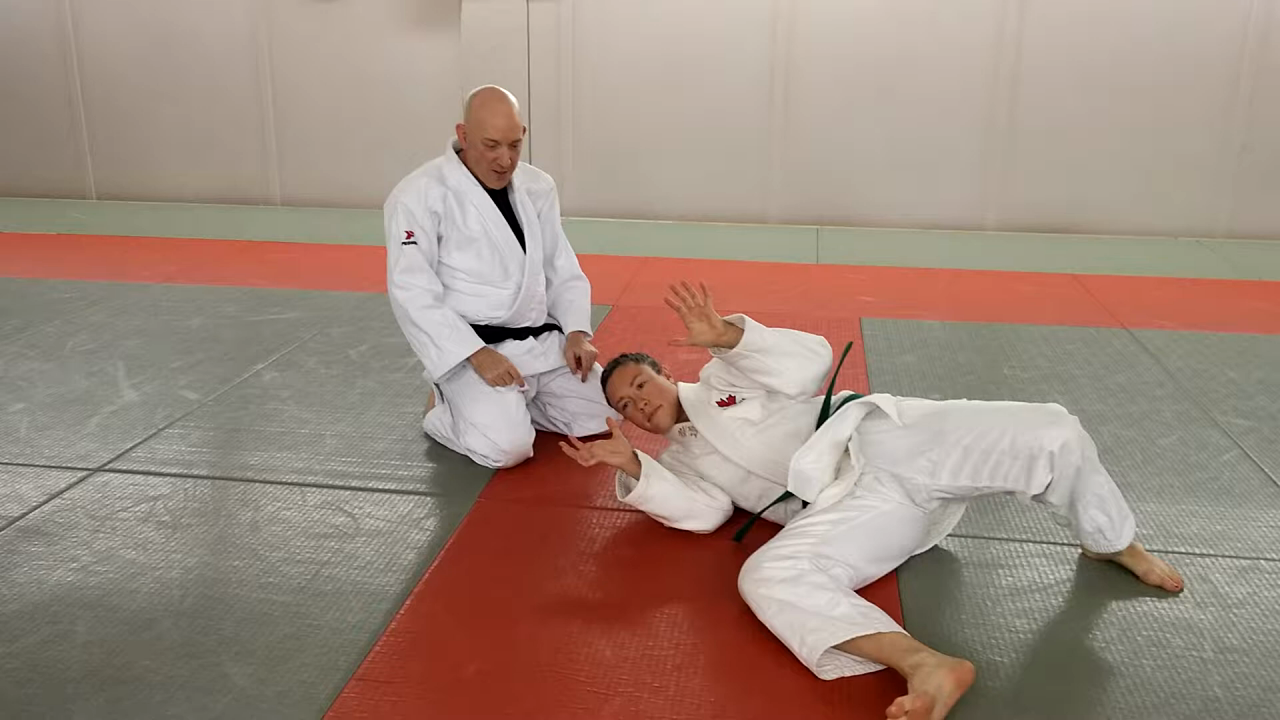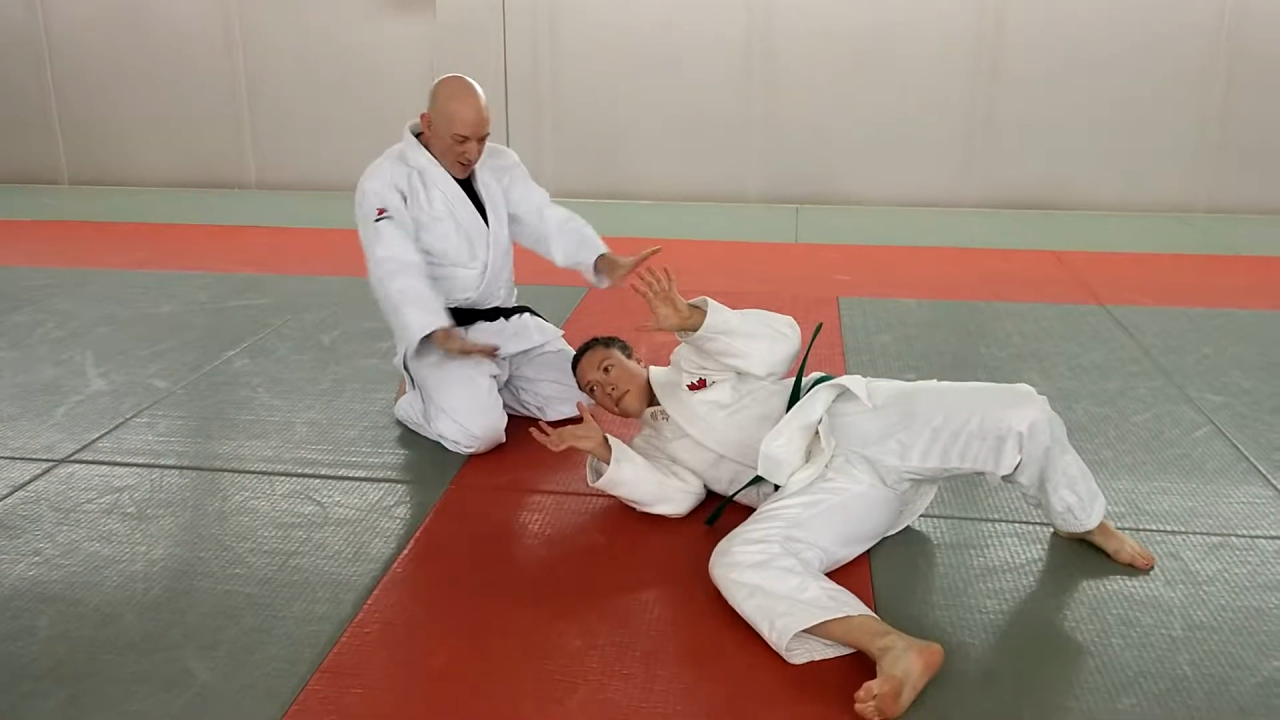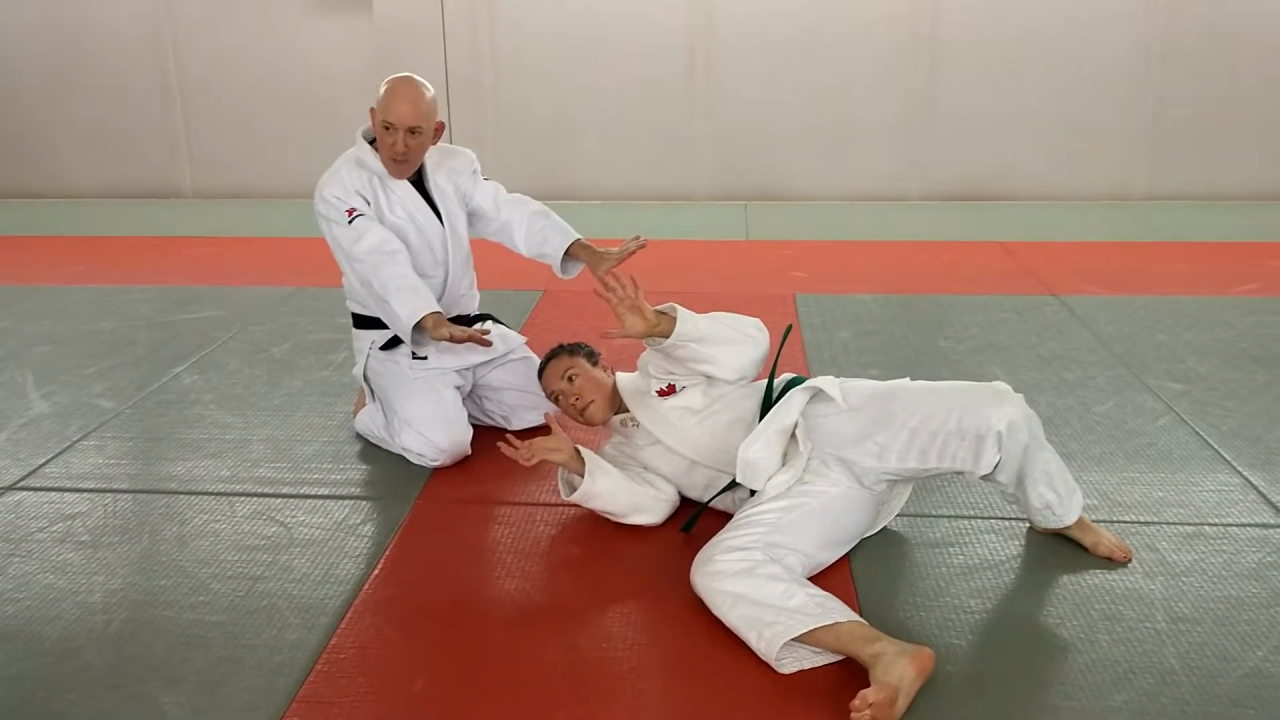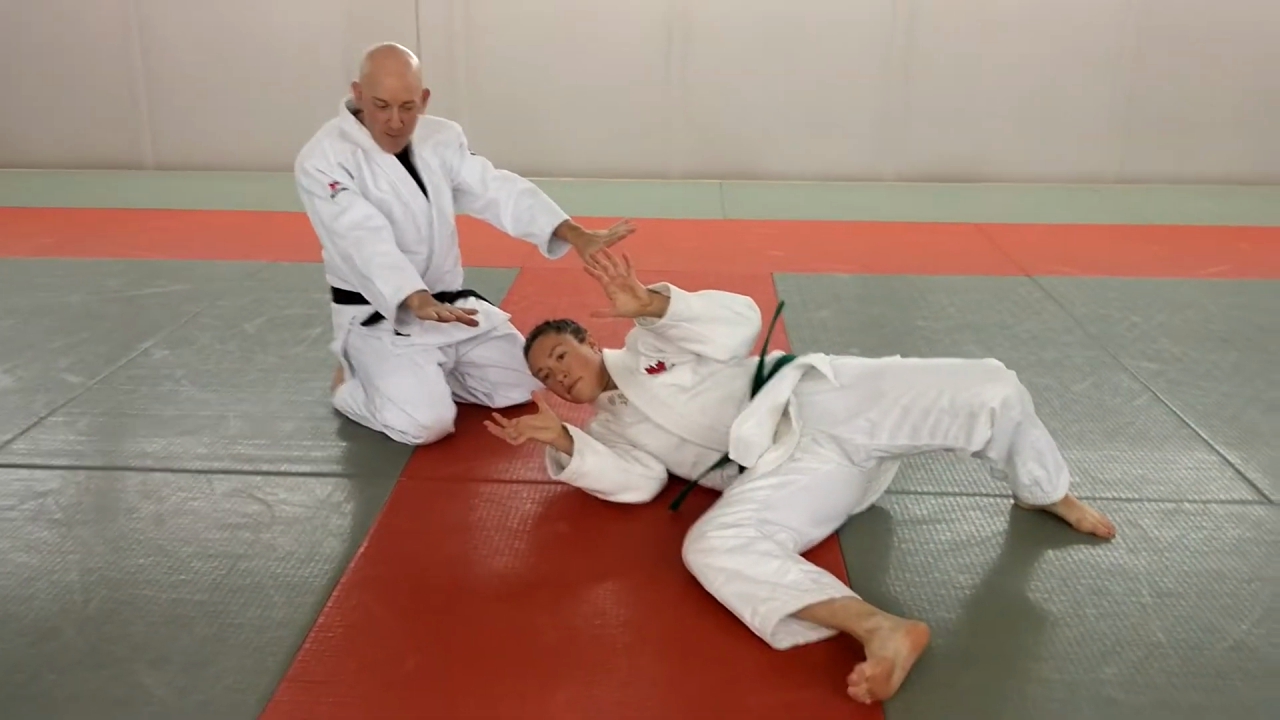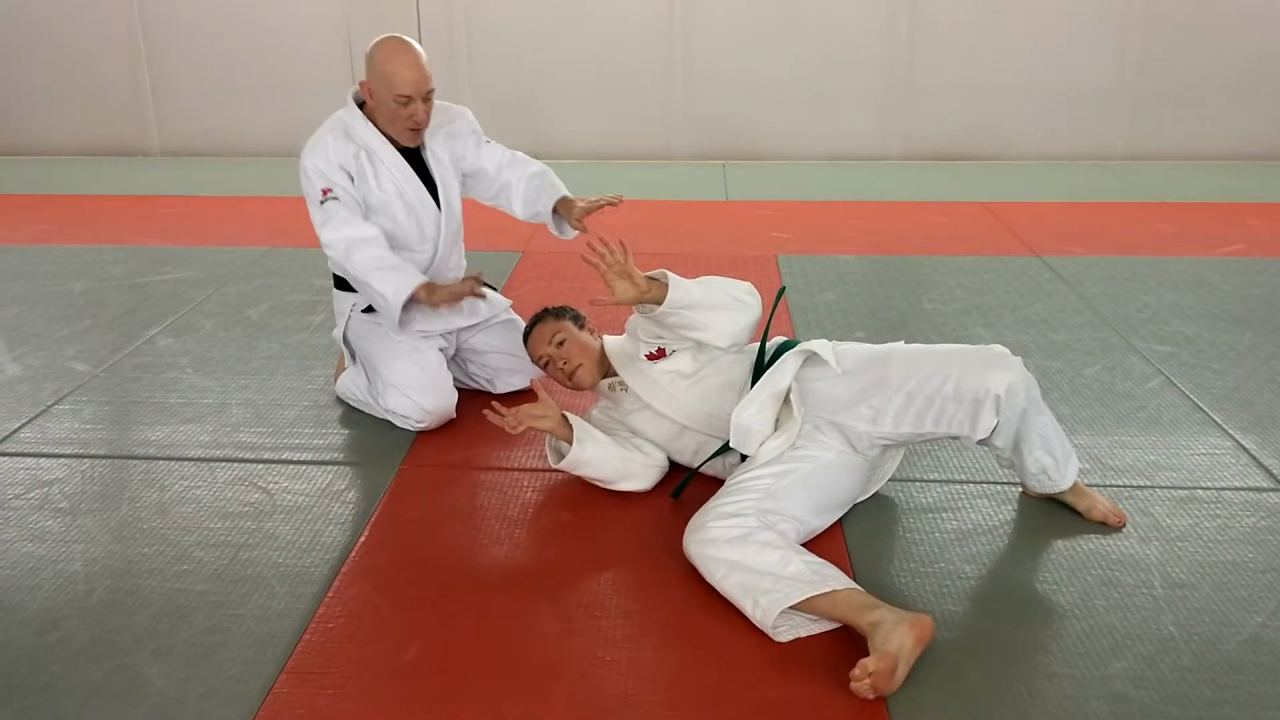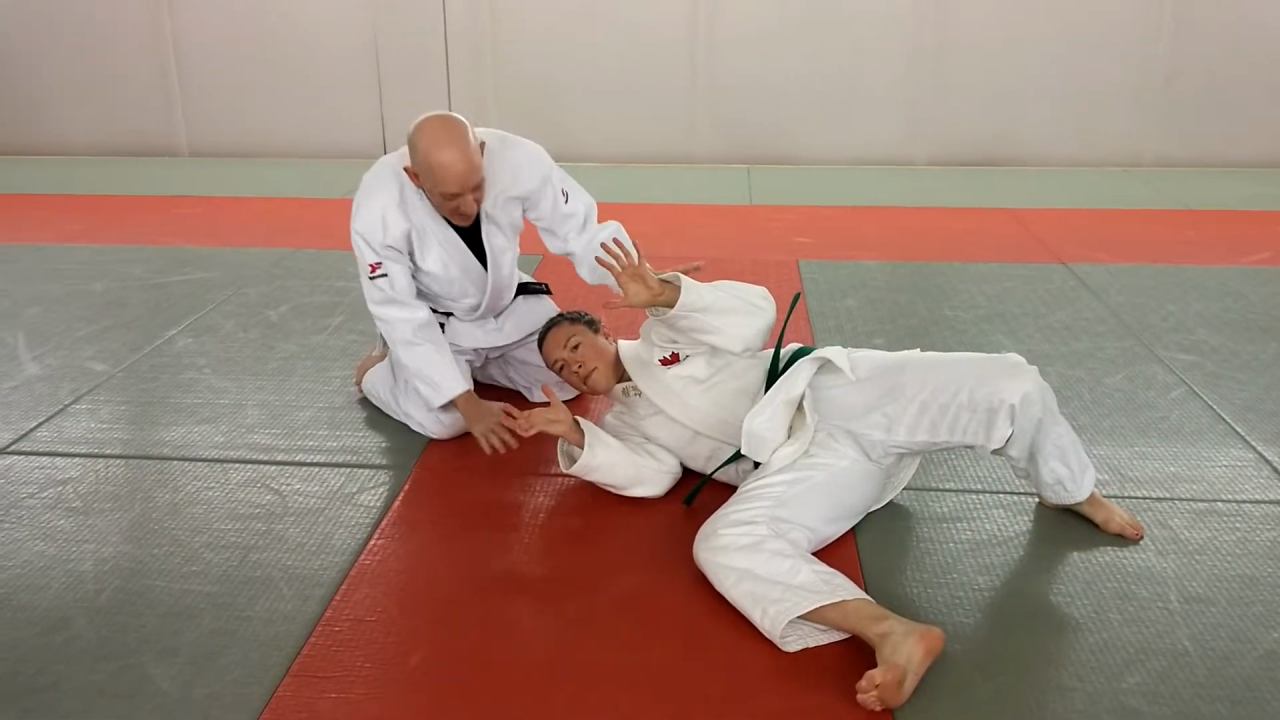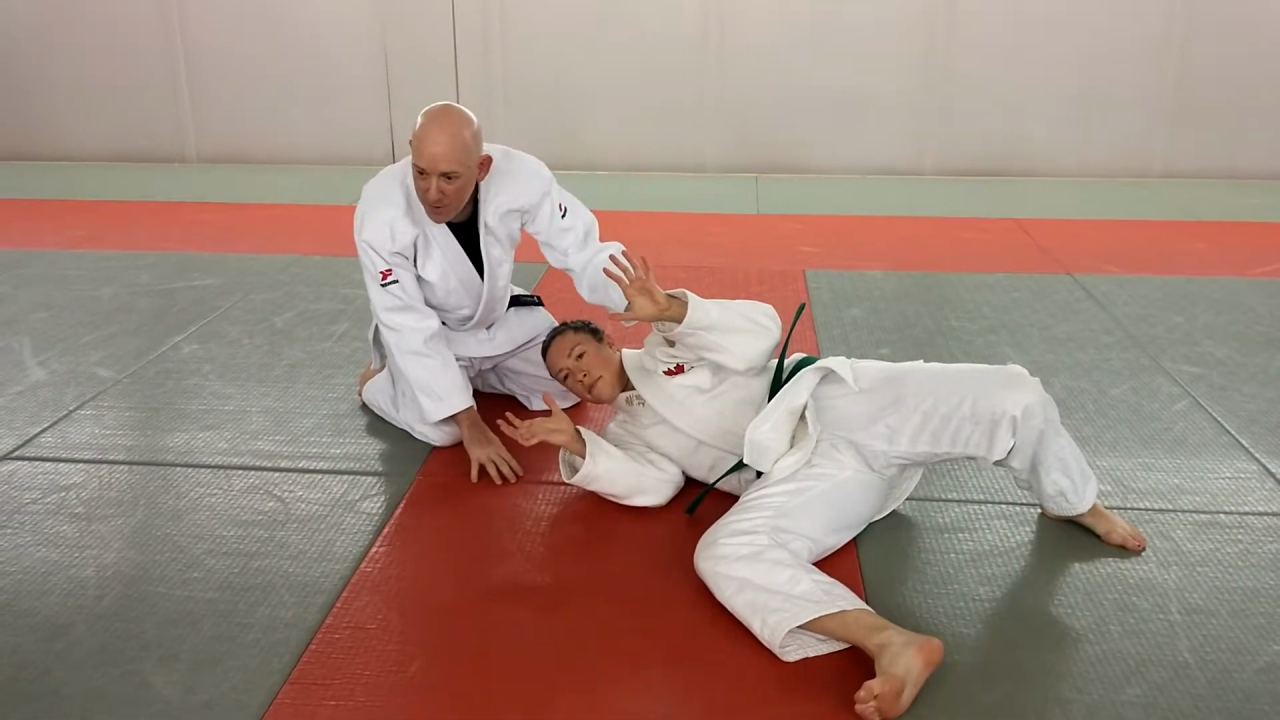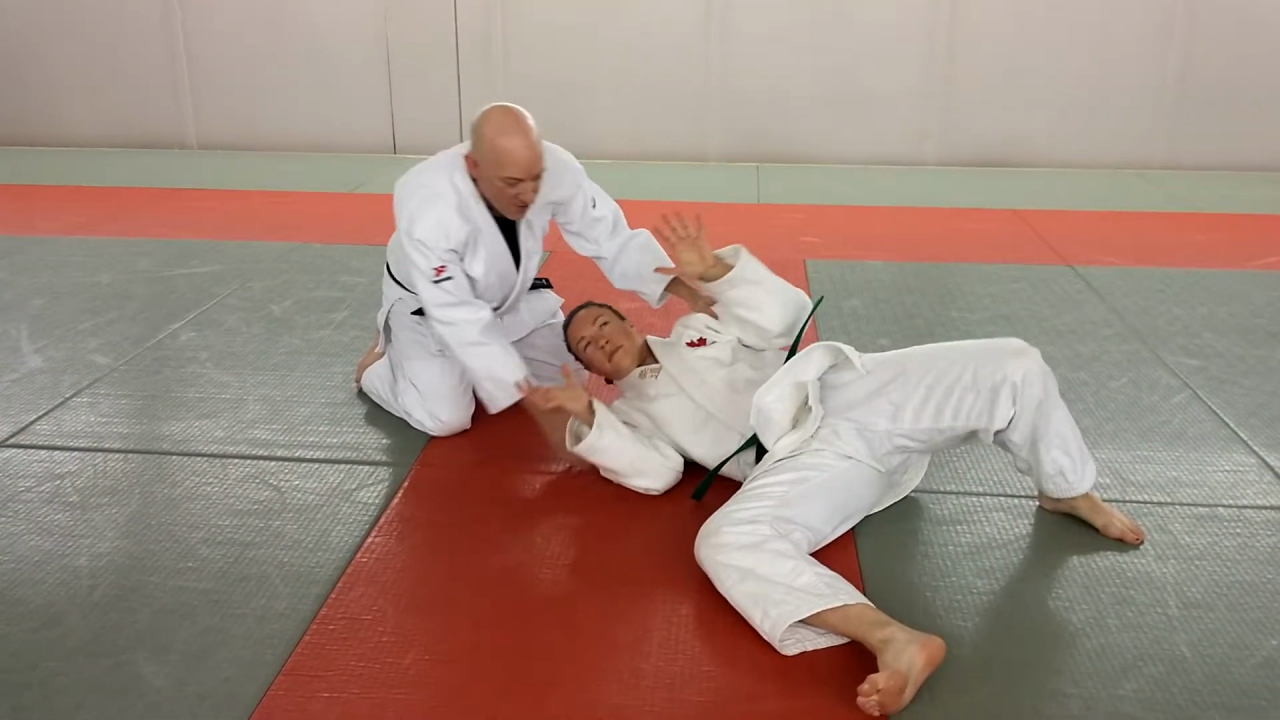
dt=0.7s
person 1, frame 1
left shoulder: (722, 376)
right shoulder: (680, 460)
left elbow: (809, 360)
right elbow: (700, 510)
left wrist: (727, 335)
right wrist: (631, 468)
left hip: (886, 438)
right hip: (845, 501)
left knee: (1049, 432)
right knee: (767, 580)
left ankle: (1113, 545)
right ankle: (928, 667)
person 1, frame 2
left shoulder: (692, 360)
right shoulder: (654, 444)
left elbow: (777, 341)
right elbow: (672, 494)
left wrist: (691, 318)
right wrist: (602, 452)
left hip: (857, 419)
right hip: (818, 483)
left knee: (1018, 413)
right knee: (737, 562)
left ankle: (1086, 524)
right ankle: (896, 649)
person 1, frame 3
left shoulder: (659, 363)
right shoulder: (623, 451)
left elbow: (745, 344)
right elbow: (647, 503)
left wrist: (658, 325)
right wrist: (573, 463)
left hip: (829, 420)
right hip: (793, 486)
left knee: (995, 411)
right knee: (718, 572)
left ankle: (1061, 519)
right ankle: (885, 653)
person 1, frame 4
left shoulder: (647, 341)
right shoulder: (610, 428)
left elbow: (738, 323)
right elbow: (636, 480)
left wrist: (652, 303)
right wrist: (562, 442)
left hip: (821, 398)
right hip: (783, 464)
left knee: (987, 387)
right knee: (711, 548)
left ankle: (1047, 496)
right ankle: (880, 629)
person 1, frame 5
left shoulder: (648, 326)
right shoulder: (611, 415)
left elbow: (737, 309)
right elbow: (638, 468)
left wrist: (649, 291)
right wrist: (562, 431)
left hip: (821, 384)
right hip: (785, 451)
left knee: (993, 373)
right knee: (712, 539)
left ankle: (1056, 483)
right ankle: (884, 621)
person 1, frame 6
left shoulder: (662, 332)
right shoulder: (623, 421)
left elbow: (751, 313)
right elbow: (649, 475)
left wrist: (662, 293)
right wrist: (575, 436)
left hip: (836, 392)
right hip: (799, 458)
left knee: (1009, 384)
right knee: (722, 546)
left ankle: (1074, 495)
right ankle: (892, 632)
person 1, frame 7
left shoulder: (669, 343)
right shoulder: (626, 430)
left elbow: (756, 332)
right elbow: (652, 484)
left wrist: (669, 309)
right wrist: (576, 446)
left hip: (843, 402)
right hip: (803, 468)
left knee: (1011, 395)
right knee: (723, 557)
left ankle: (1076, 506)
right ankle: (893, 643)
person 1, frame 8
left shoulder: (694, 332)
right shoulder: (634, 408)
left elbow: (784, 314)
right elbow: (652, 470)
left wrist: (713, 269)
right wrist: (586, 416)
left hip: (848, 394)
right hip: (804, 457)
left knee: (1010, 366)
right knee: (724, 543)
left ankle: (1070, 494)
right ankle: (894, 641)
person 2, frame 1
left shoulder: (537, 187)
right shoulder: (419, 195)
left elbow: (562, 270)
right elbow: (413, 294)
left wrist: (576, 332)
right wrist: (476, 354)
left hip: (542, 342)
right hip: (471, 351)
left knee: (603, 418)
right knee: (506, 447)
left ankle: (510, 401)
right ankle: (443, 408)
person 2, frame 2
left shoulder: (500, 164)
right shoulder: (386, 180)
left elbow: (544, 220)
right elbow: (394, 267)
left wrist: (604, 262)
right wrist: (440, 334)
left hip: (508, 324)
right hip: (449, 334)
left knee: (576, 400)
right knee: (475, 434)
left ankle: (489, 384)
right ankle: (418, 394)
person 2, frame 3
left shoulder: (455, 166)
right shoulder: (341, 187)
left elbow: (510, 214)
right elbow: (382, 266)
left wrist: (587, 252)
right wrist: (433, 323)
left hip: (468, 327)
right hip: (398, 342)
left knee: (542, 407)
right knee: (443, 446)
left ankle: (449, 397)
right ankle: (374, 407)
person 2, frame 4
left shoulder: (440, 138)
right shoulder: (323, 159)
left elbow: (496, 191)
right elbow: (365, 241)
left wrist: (574, 234)
right wrist: (416, 301)
left hip: (450, 303)
right hip: (379, 317)
left knee: (523, 385)
right knee: (425, 422)
left ankle: (429, 374)
right ankle: (354, 384)
person 2, frame 5
left shoulder: (451, 123)
right shoulder: (328, 152)
left elbow: (506, 172)
right elbow: (353, 246)
left wrist: (565, 206)
right wrist: (426, 293)
left hip: (453, 294)
right hip: (380, 307)
left knee: (528, 373)
right knee: (427, 409)
left ankle: (433, 357)
right ankle: (353, 371)
person 2, frame 6
left shoulder: (519, 160)
right shoulder: (376, 210)
left elbow: (579, 230)
right elbow: (402, 315)
right wrist: (467, 403)
left hip: (507, 303)
right hip: (433, 323)
left knee: (570, 381)
right knee: (442, 421)
left ankle: (477, 365)
right ankle: (380, 370)
person 2, frame 7
left shoulder: (520, 176)
right shoulder: (380, 213)
left elbow: (580, 250)
right elbow: (409, 327)
right wrist: (471, 424)
left hip: (499, 314)
right hip: (425, 331)
left knee: (569, 386)
right knee: (443, 429)
left ankle: (470, 373)
right ankle: (380, 379)
person 2, frame 8
left shoulder: (557, 168)
right shoulder: (427, 210)
left elbow: (609, 237)
right elbow: (462, 321)
left wrist: (681, 287)
left hip: (511, 298)
right hip: (429, 310)
right knee: (444, 417)
right ankle: (381, 362)
